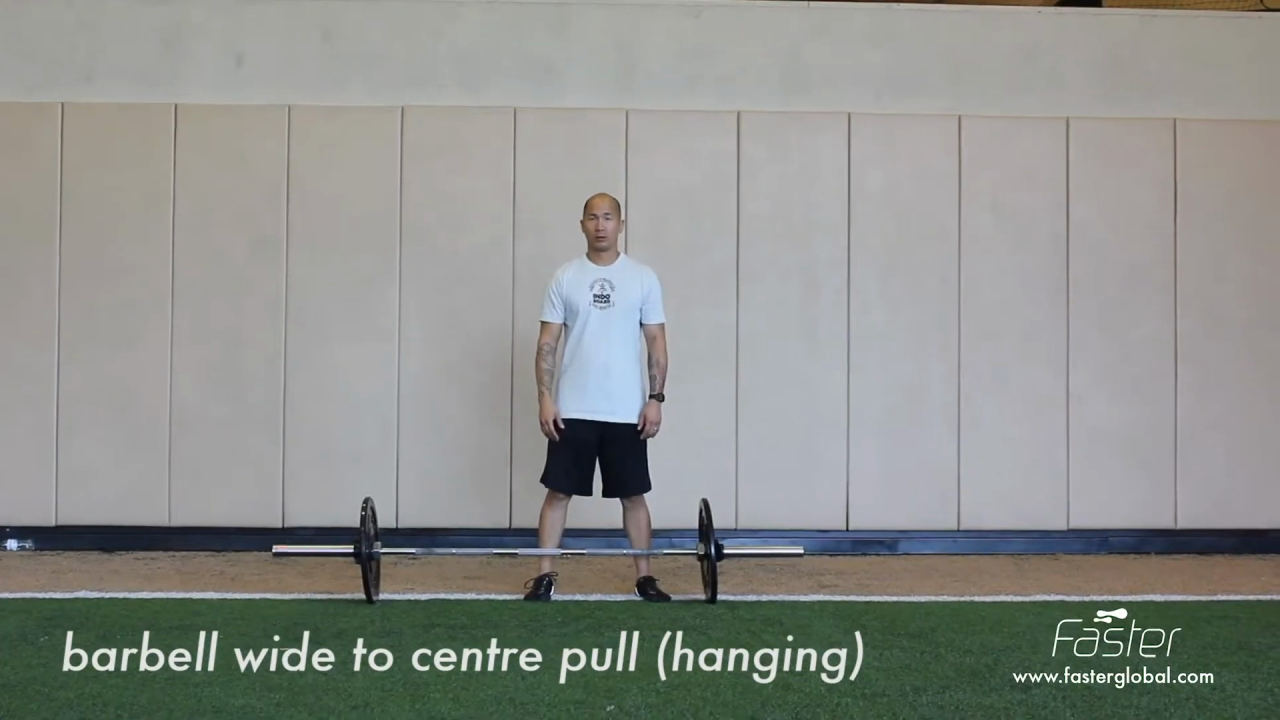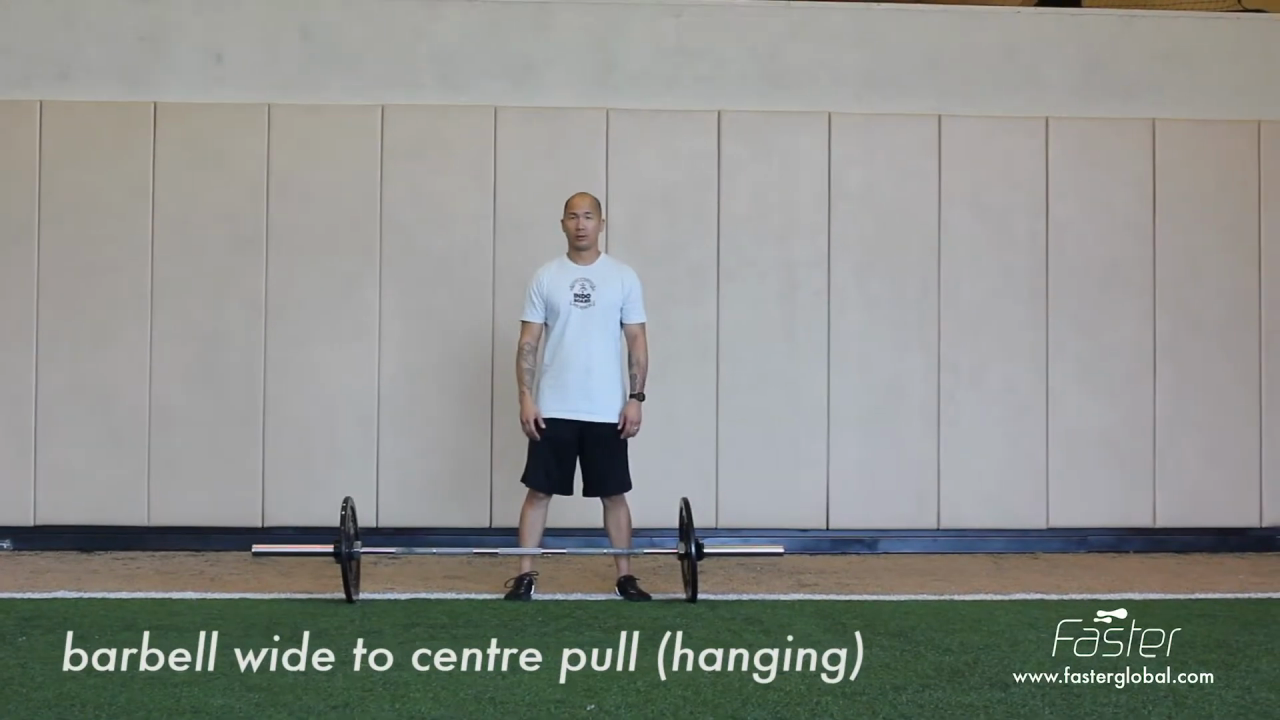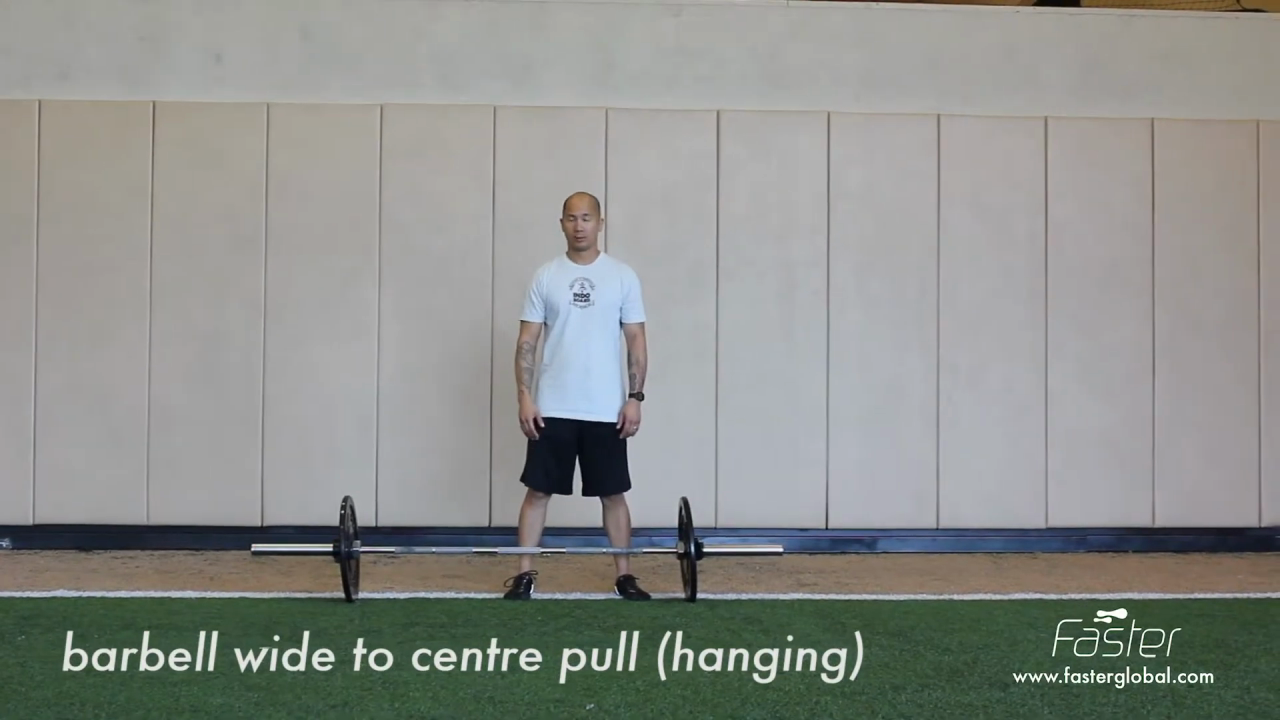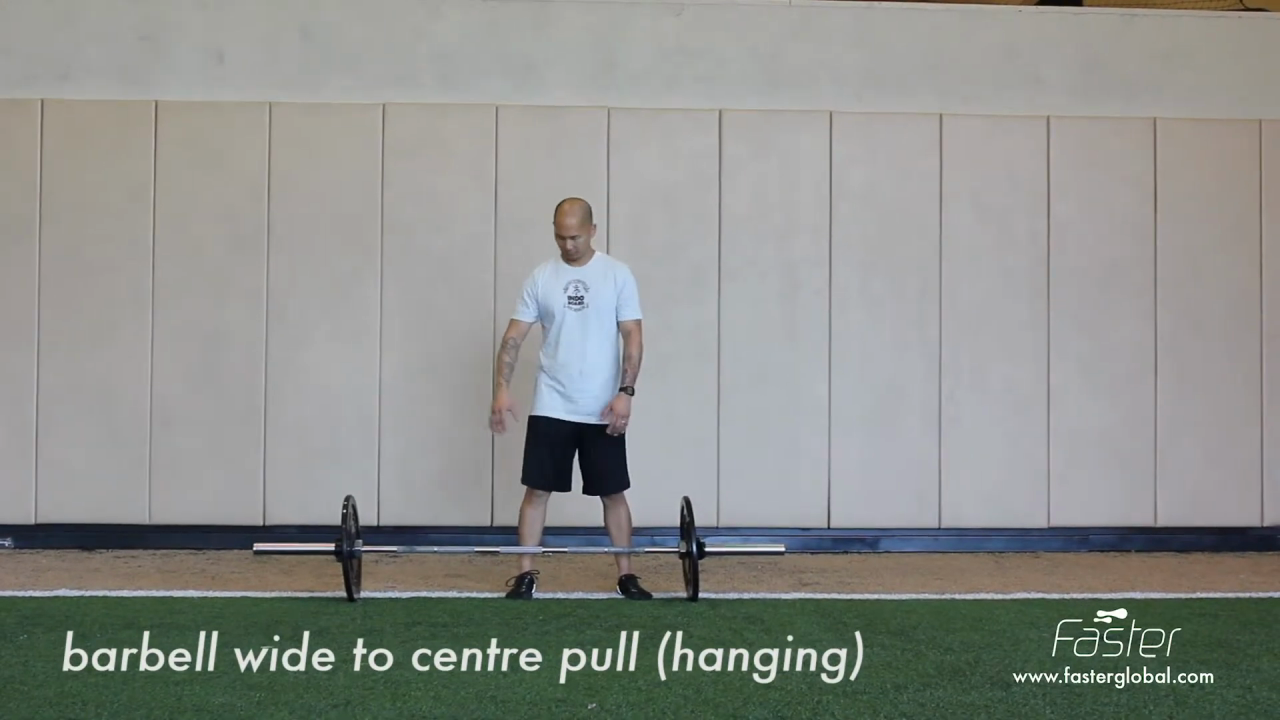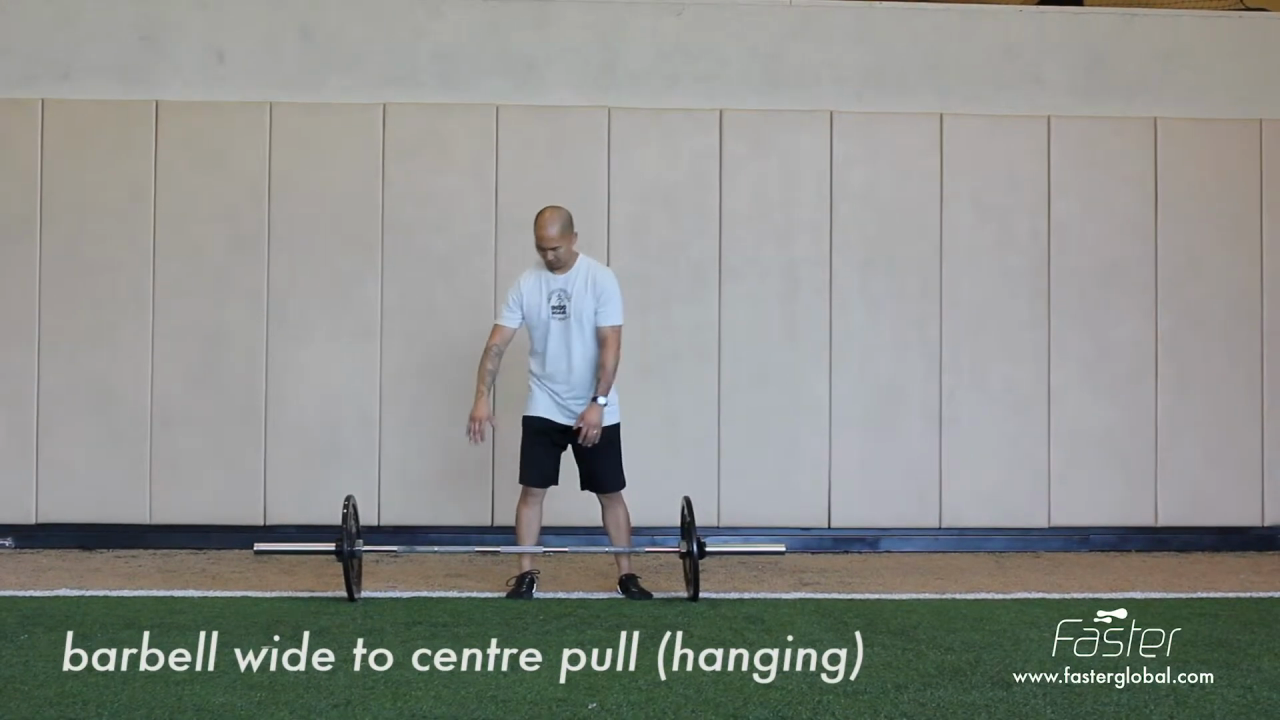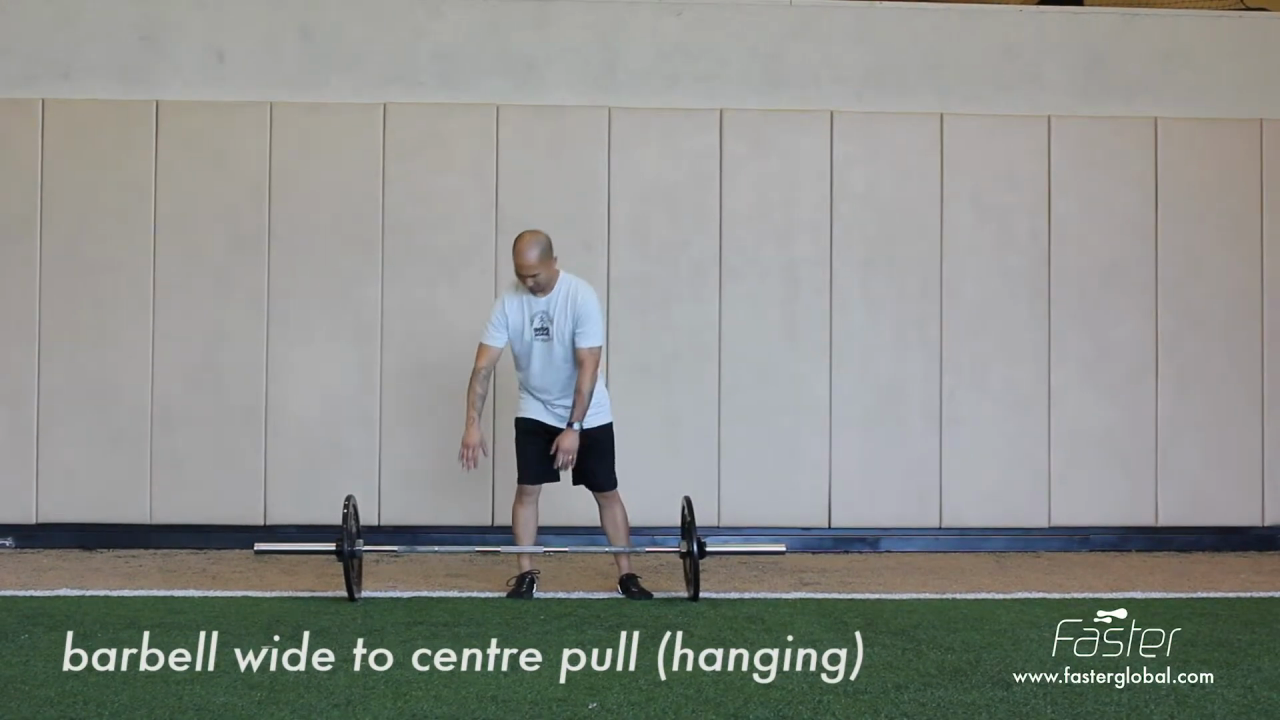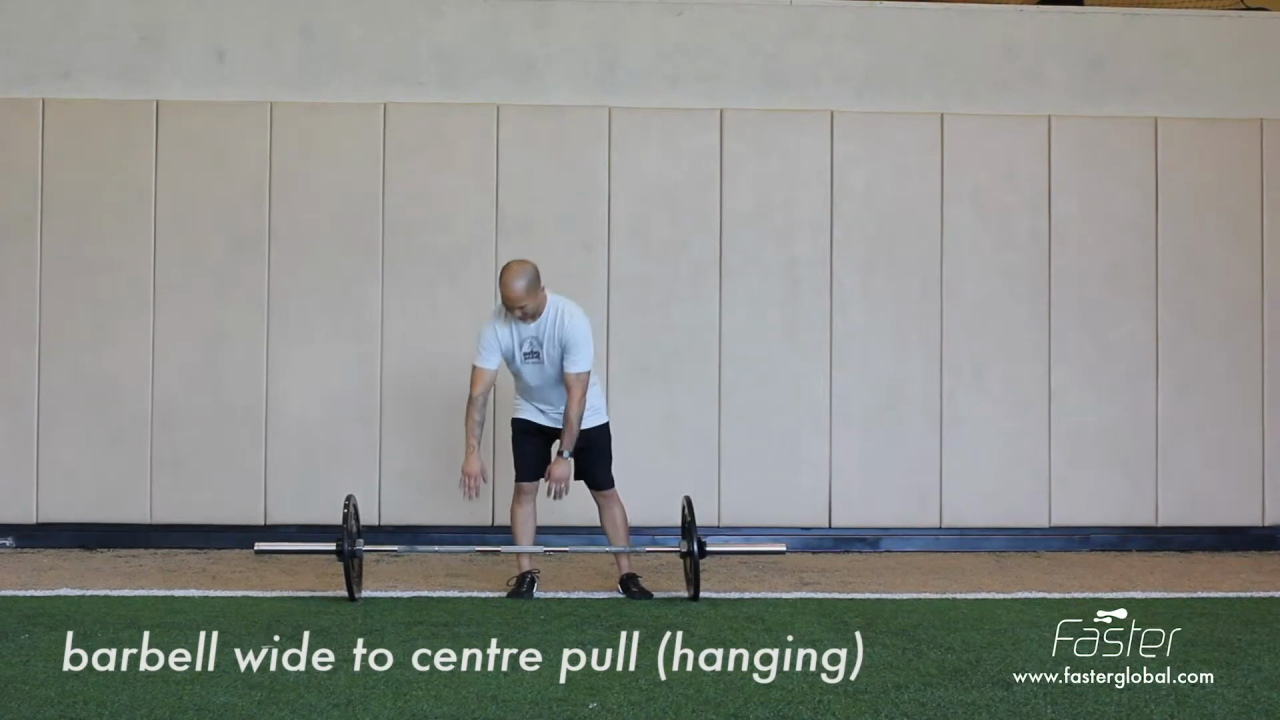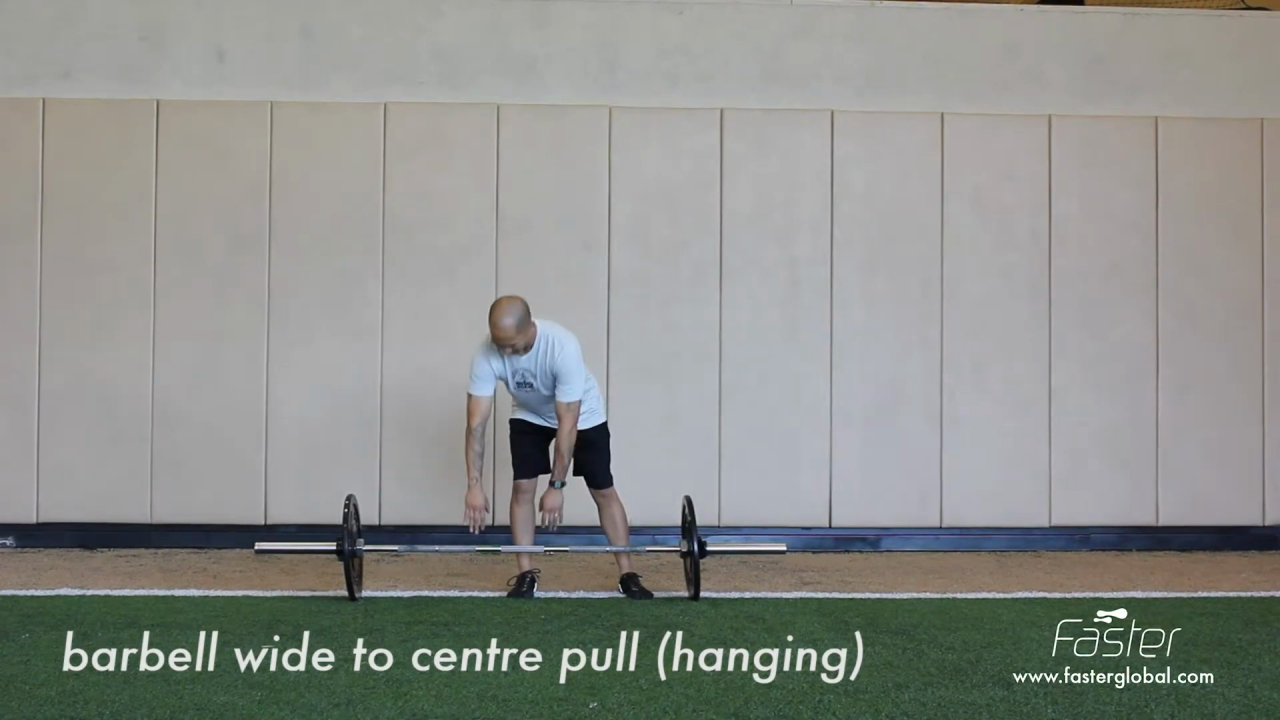
dt=0.3s
person 1, frame 1
left shoulder: (642, 277)
right shoulder: (564, 277)
left elbow: (656, 342)
right elbow: (547, 343)
left wrist: (655, 399)
right wrist: (545, 398)
left hip: (626, 411)
right hip: (573, 410)
left knee: (633, 494)
right knee: (558, 491)
left ankle: (644, 577)
right ankle: (545, 575)
person 1, frame 2
left shoulder: (623, 276)
right shoulder: (545, 277)
left elbow: (636, 341)
right elbow: (528, 342)
left wrist: (635, 399)
right wrist: (526, 398)
left hip: (607, 411)
right hip: (554, 410)
left knee: (613, 494)
right knee: (538, 491)
left ankle: (624, 575)
right ankle: (525, 574)
person 1, frame 3
left shoulder: (622, 275)
right shoulder: (545, 276)
left elbow: (636, 341)
right elbow: (527, 341)
left wrist: (635, 398)
right wrist: (524, 397)
left hip: (606, 410)
right hip: (553, 409)
left knee: (613, 493)
right knee: (538, 490)
left ankle: (623, 575)
right ankle: (524, 574)
person 1, frame 4
left shoulder: (617, 274)
right shoulder: (540, 277)
left elbow: (632, 337)
right elbow: (514, 336)
left wrist: (625, 392)
right wrist: (501, 388)
left hip: (602, 410)
right hip: (551, 409)
left knee: (613, 492)
right knee: (537, 489)
left ankle: (625, 574)
right ankle: (526, 573)
person 1, frame 5
left shoulder: (600, 278)
right shoulder: (526, 282)
left elbow: (610, 345)
right elbow: (497, 343)
left wrist: (597, 404)
right wrist: (483, 397)
left hip: (596, 410)
right hip: (543, 408)
left knee: (610, 492)
right knee: (532, 490)
left ankle: (626, 574)
right ankle: (526, 574)
person 1, frame 6
left shoulder: (581, 297)
right shoulder: (508, 302)
left elbow: (588, 367)
right elbow: (483, 365)
left wrist: (574, 428)
right wrist: (472, 424)
left hip: (588, 415)
right hip: (535, 411)
left knee: (606, 491)
right knee: (527, 489)
left ankle: (626, 574)
right ankle: (526, 574)
person 1, frame 7
left shoulder: (571, 318)
right shoulder: (496, 325)
left elbow: (577, 394)
right elbow: (479, 391)
left wrist: (564, 456)
right wrist: (472, 452)
left hip: (585, 414)
right hip: (531, 412)
left knee: (604, 490)
right knee: (525, 487)
left ankle: (627, 574)
right ankle: (526, 574)
person 1, frame 8
left shoulder: (562, 346)
right shoulder: (487, 354)
left elbow: (568, 422)
right elbow: (476, 422)
left wrist: (557, 486)
right wrist: (474, 485)
left hip: (583, 415)
right hip: (529, 415)
left knee: (603, 490)
right knee: (523, 486)
left ankle: (627, 574)
right ankle: (526, 574)
